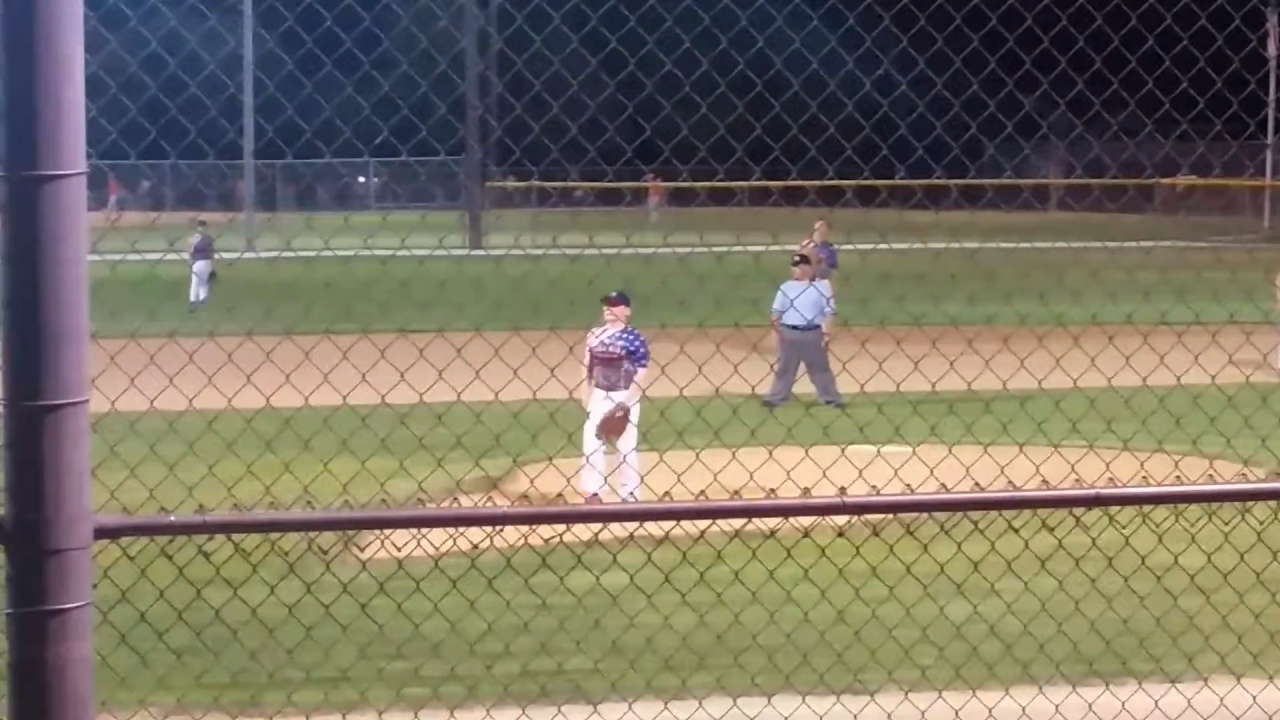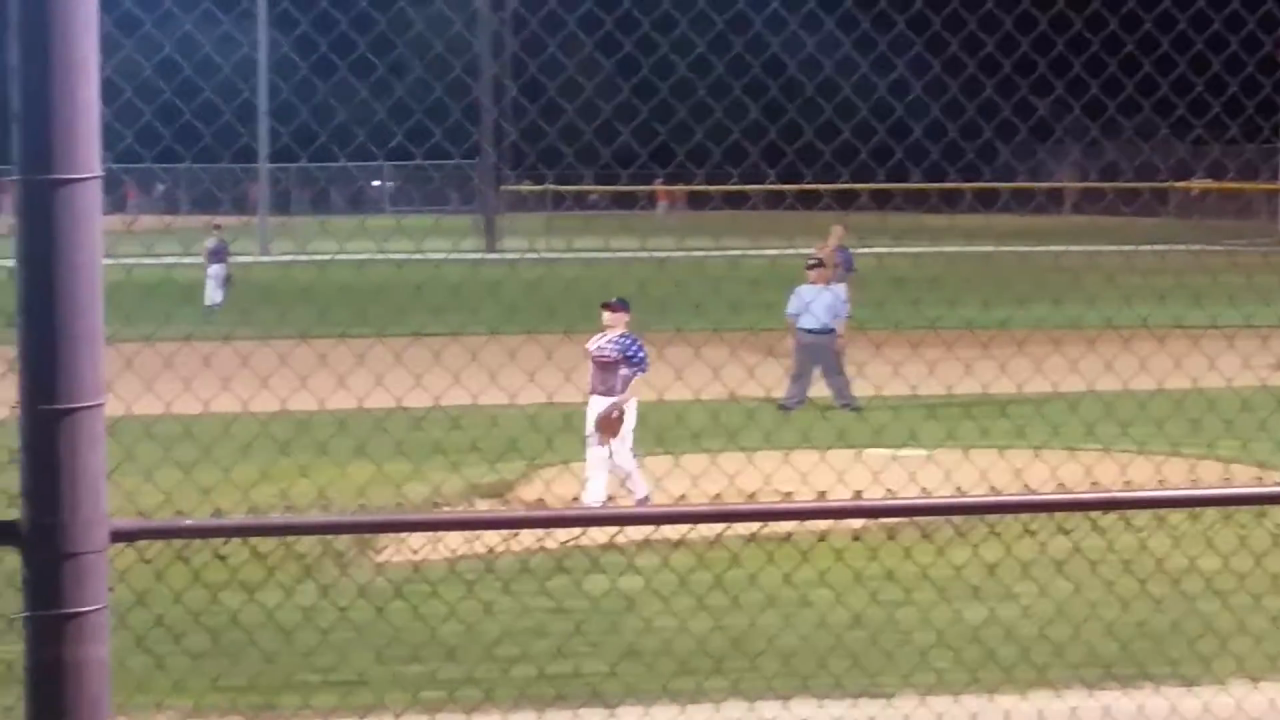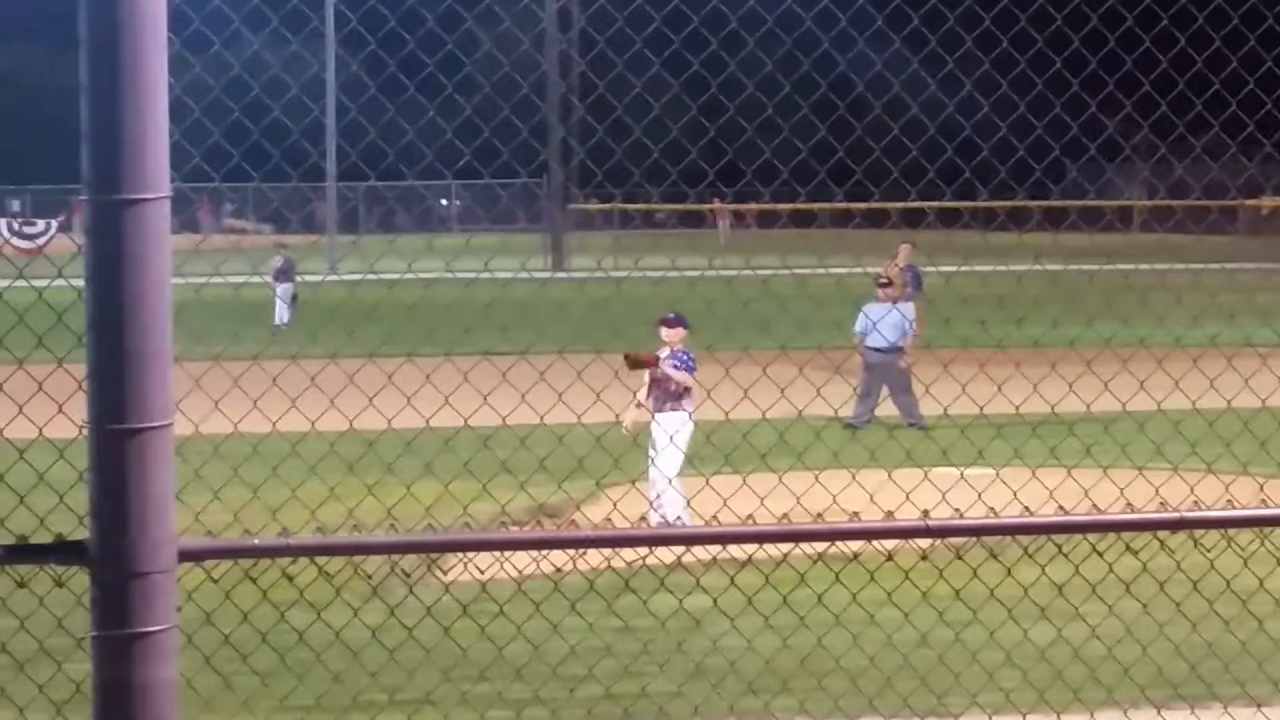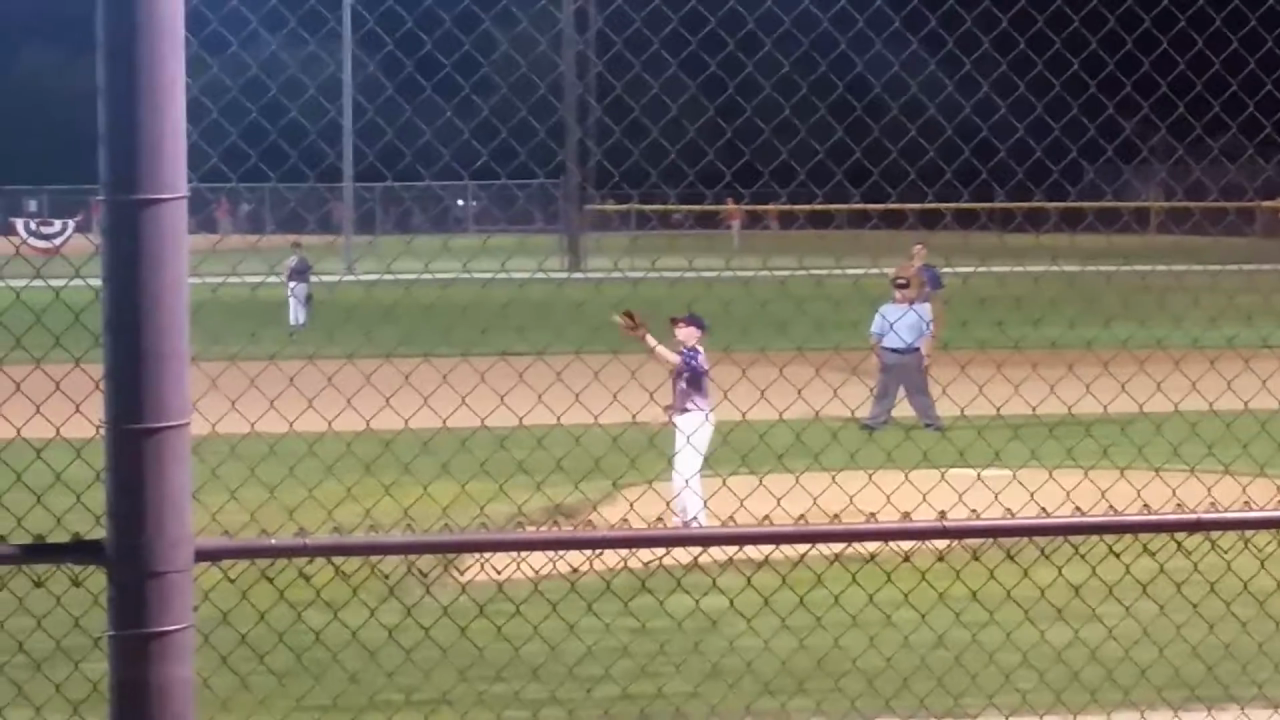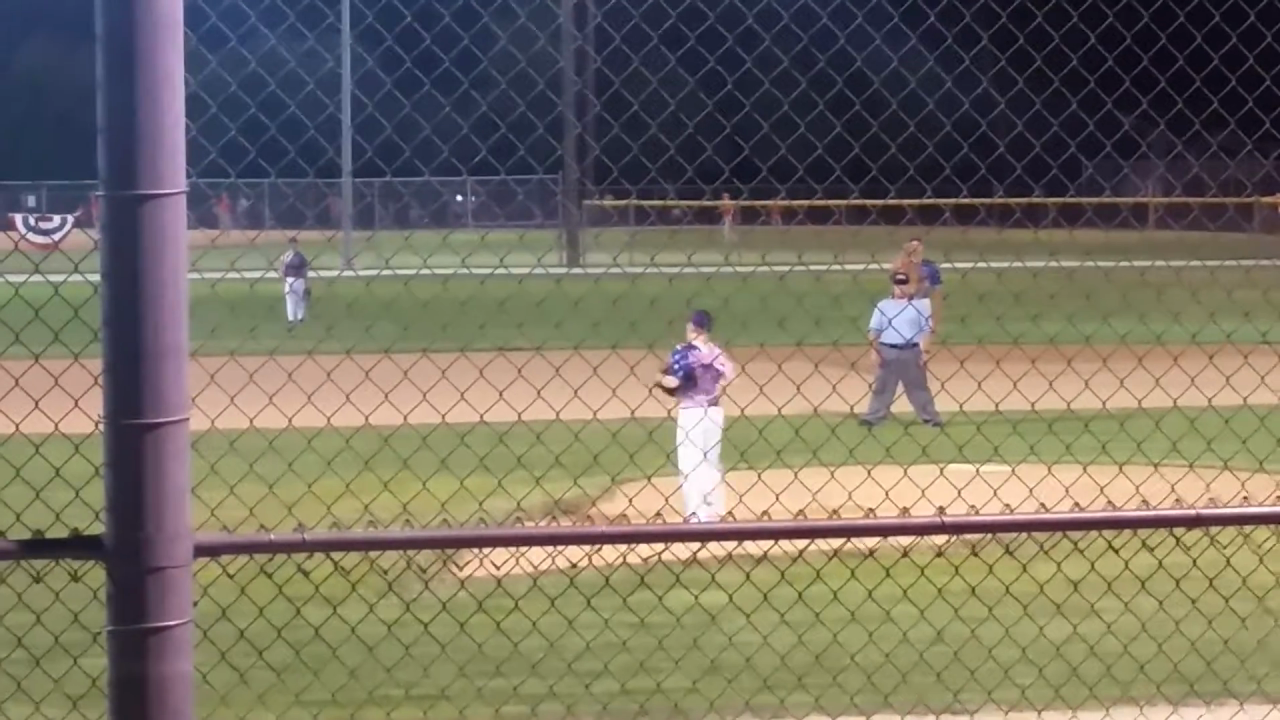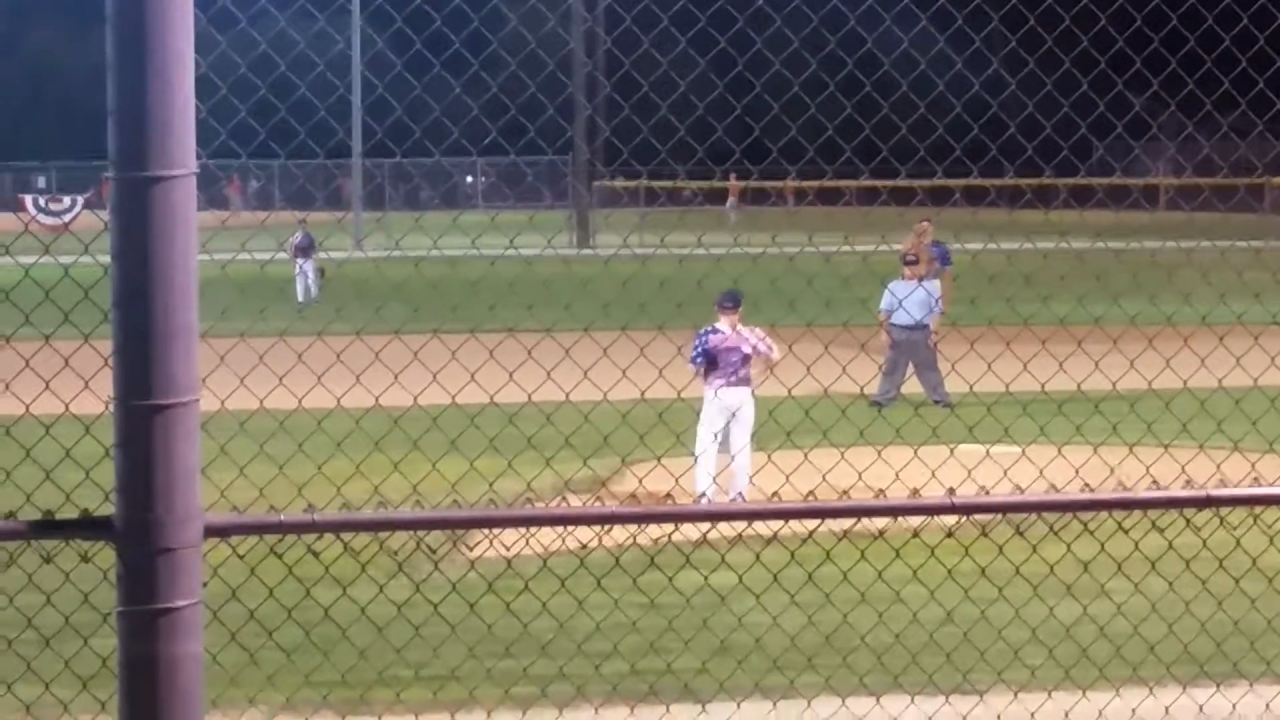
dt=0.3s
person 1, frame 1
left shoulder: (634, 338)
right shoulder: (595, 335)
left elbow: (641, 374)
right elbow: (588, 366)
left wrist: (627, 401)
right wrist: (586, 394)
left hip: (624, 398)
right hip: (599, 396)
left knee: (626, 448)
right knee: (592, 445)
left ankle: (630, 496)
right ankle: (592, 492)
person 1, frame 2
left shoulder: (631, 343)
right shoulder: (595, 341)
left elbow: (639, 377)
left wrist: (621, 402)
right wrist: (593, 401)
left hip: (620, 403)
right hip: (597, 402)
left knee: (621, 454)
right knee: (595, 454)
left ankle: (641, 494)
right ankle: (594, 501)
person 1, frame 3
left shoulder: (684, 356)
right shoulder: (659, 357)
left elbow: (688, 381)
right elbow: (646, 388)
left wrist: (662, 366)
right wrist: (633, 409)
left hip: (677, 419)
right hip: (659, 420)
left knee: (665, 472)
right knee: (655, 473)
left ankle: (679, 520)
right ankle: (659, 519)
person 1, frame 4
left shoulder: (692, 353)
right shoulder: (690, 355)
left elbow: (673, 359)
left wrist: (647, 337)
right wrist: (670, 408)
left hip: (694, 418)
right hip: (688, 418)
left knee: (687, 472)
right knee: (682, 472)
left ankle: (696, 521)
right ankle: (685, 518)
person 1, frame 5
left shoulder: (682, 351)
right shoulder: (717, 352)
left elbow: (672, 381)
right elbow: (729, 377)
left wrist: (661, 378)
left hip: (691, 414)
right hip: (714, 412)
left knee: (689, 466)
right knee: (711, 464)
left ankle: (695, 517)
right ankle: (715, 513)
person 1, frame 6
left shoulder: (706, 334)
right shoulder: (750, 334)
left elbow: (696, 367)
right elbow: (774, 356)
left hip: (716, 395)
right hip: (742, 394)
left knee: (706, 446)
right knee: (741, 447)
left ankle: (704, 494)
right ankle: (739, 494)
